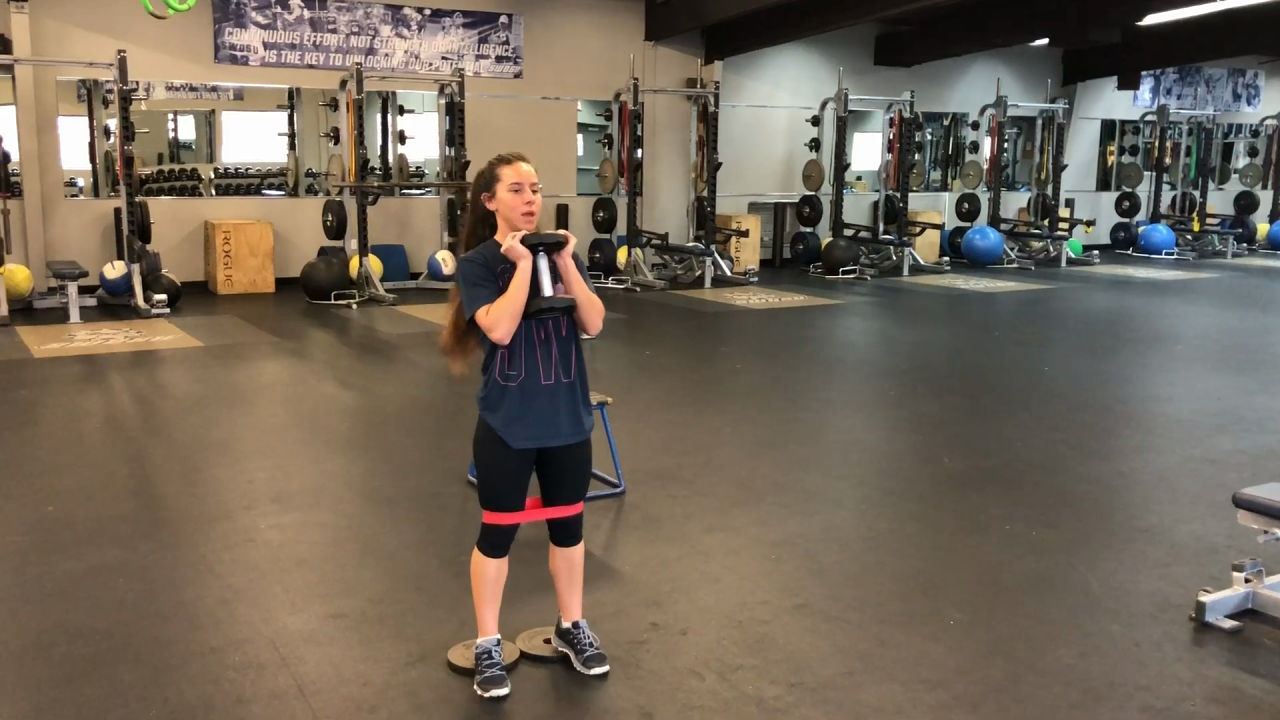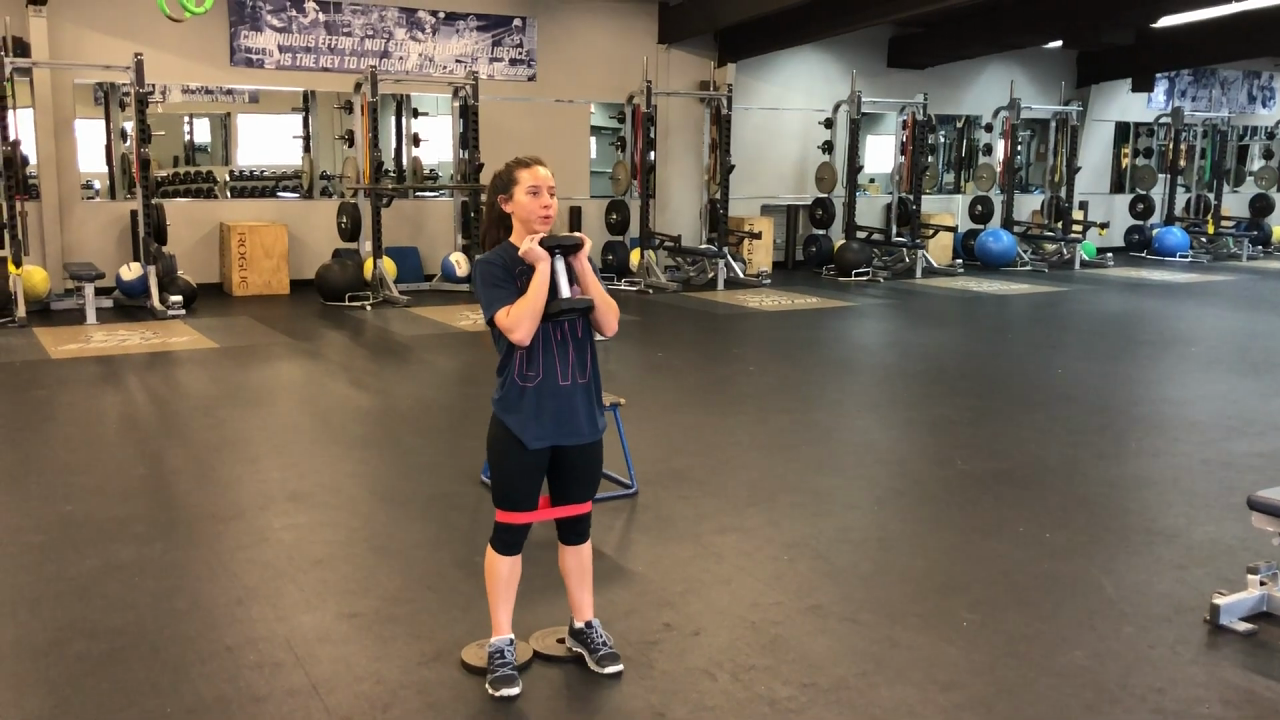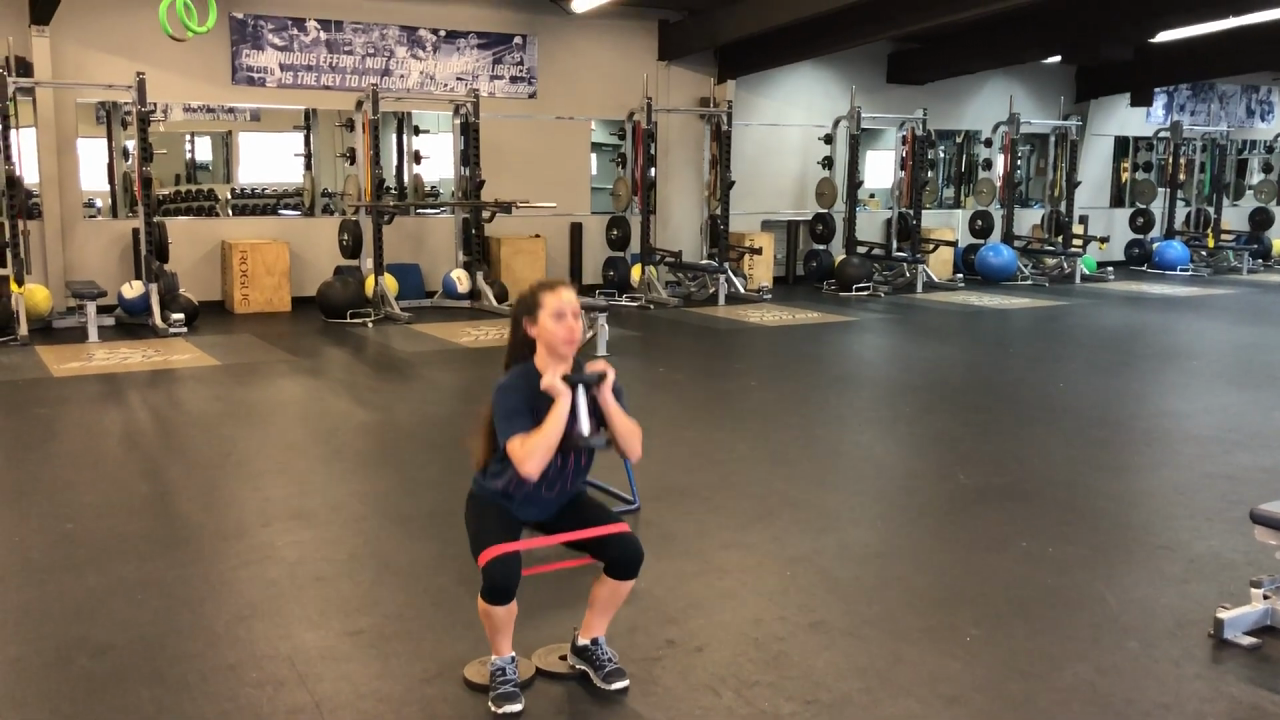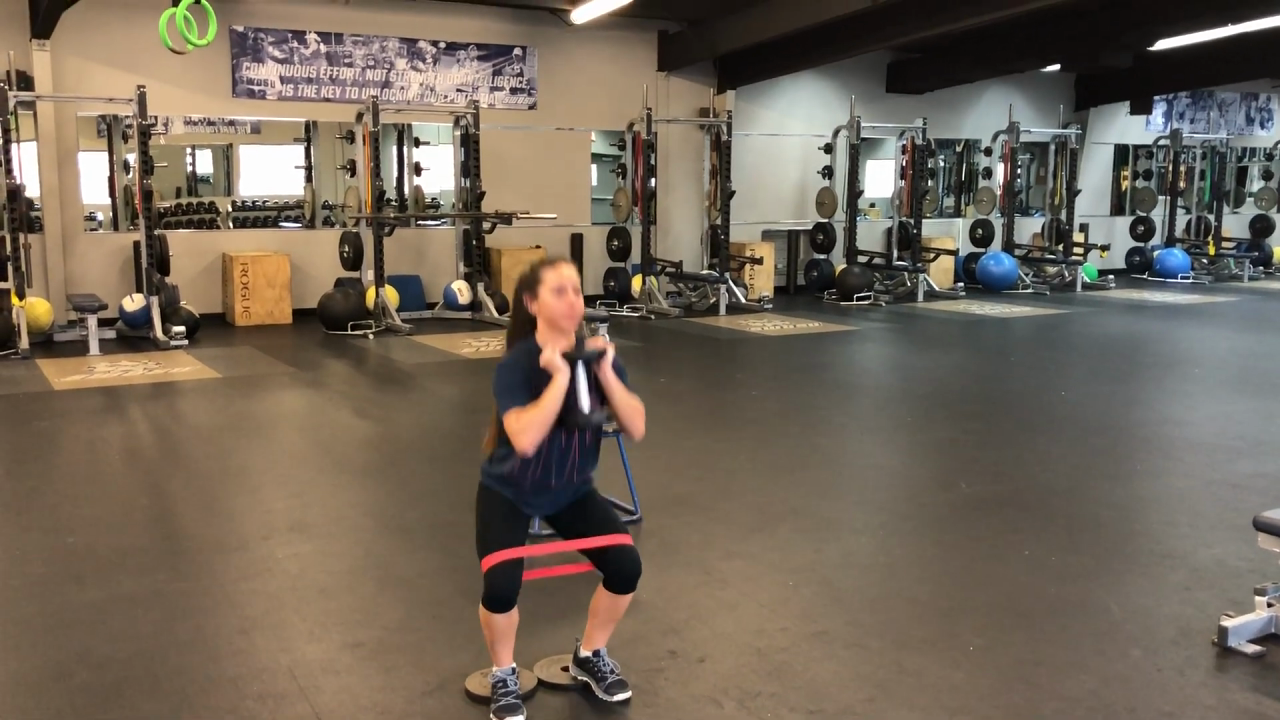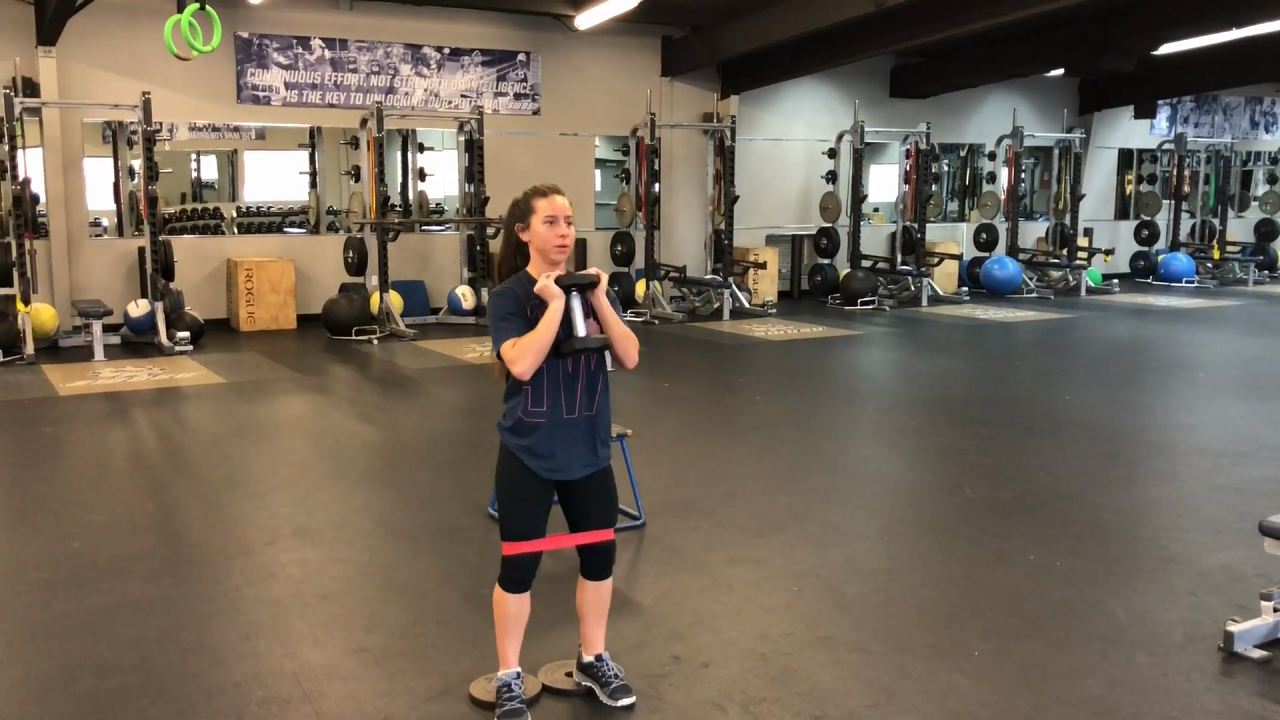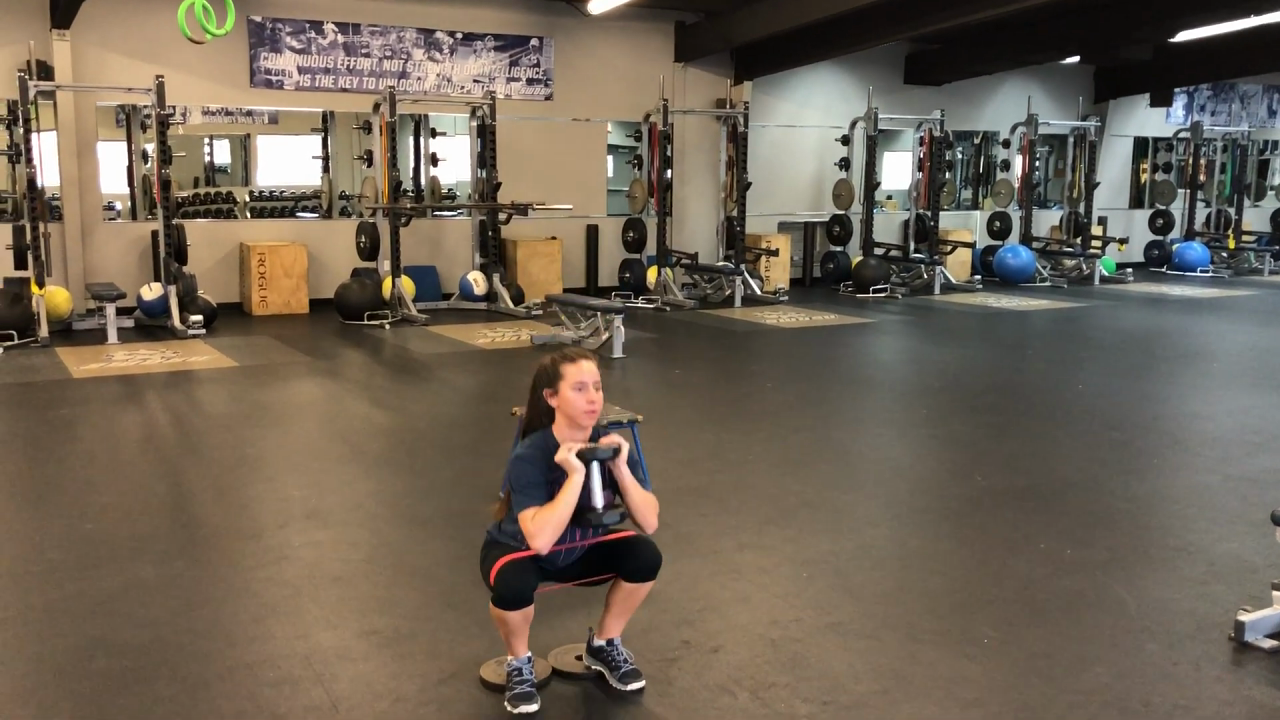
dt=0.7s
person 1, frame 1
left shoulder: (560, 253)
right shoulder: (478, 263)
left elbow: (593, 323)
right elbow: (500, 329)
left wrist: (565, 263)
right wrist: (523, 264)
left hip: (568, 418)
right hip: (507, 423)
left knee: (568, 526)
right knee: (498, 531)
left ankle: (571, 627)
right ankle: (487, 644)
person 1, frame 2
left shoulder: (573, 253)
right shoulder: (493, 265)
left elbow: (609, 325)
right elbow: (519, 330)
left wrist: (579, 265)
right wrist: (542, 266)
left hip: (580, 417)
right hip: (521, 423)
left knee: (575, 525)
right knee: (511, 530)
left ankle: (584, 626)
right ankle: (501, 644)
person 1, frame 3
left shoulder: (594, 375)
right shoulder: (514, 388)
left elbow: (633, 450)
right elbow: (529, 466)
left wrist: (605, 396)
right wrist: (562, 399)
left hip: (562, 499)
right hip: (500, 502)
left knee: (627, 552)
right knee: (502, 577)
left ankle: (588, 644)
right ankle: (502, 664)
person 1, frame 4
left shoulder: (598, 354)
right shoulder: (515, 364)
left elbow: (636, 428)
right elbow: (525, 440)
left wrist: (606, 372)
right wrist: (560, 377)
left hip: (571, 490)
right hip: (509, 493)
left knee: (625, 567)
right knee: (501, 584)
left ankle: (589, 656)
right ankle: (503, 676)
person 1, frame 5
left shoulder: (591, 287)
right shoulder: (509, 296)
left elbow: (629, 358)
right elbow: (521, 364)
left wrist: (599, 300)
right wrist: (556, 303)
left hip: (588, 451)
right hip: (529, 454)
left knee: (599, 557)
right knee: (520, 566)
left ankle: (593, 661)
person 1, frame 6
left shoulder: (611, 446)
right shoulder: (530, 457)
left elbow: (649, 523)
right elbow: (540, 540)
left wrist: (621, 469)
right wrist: (576, 474)
left hip: (579, 552)
right hip: (515, 550)
left knee: (645, 558)
right knee: (512, 588)
left ankle: (604, 643)
right ankle: (519, 664)
